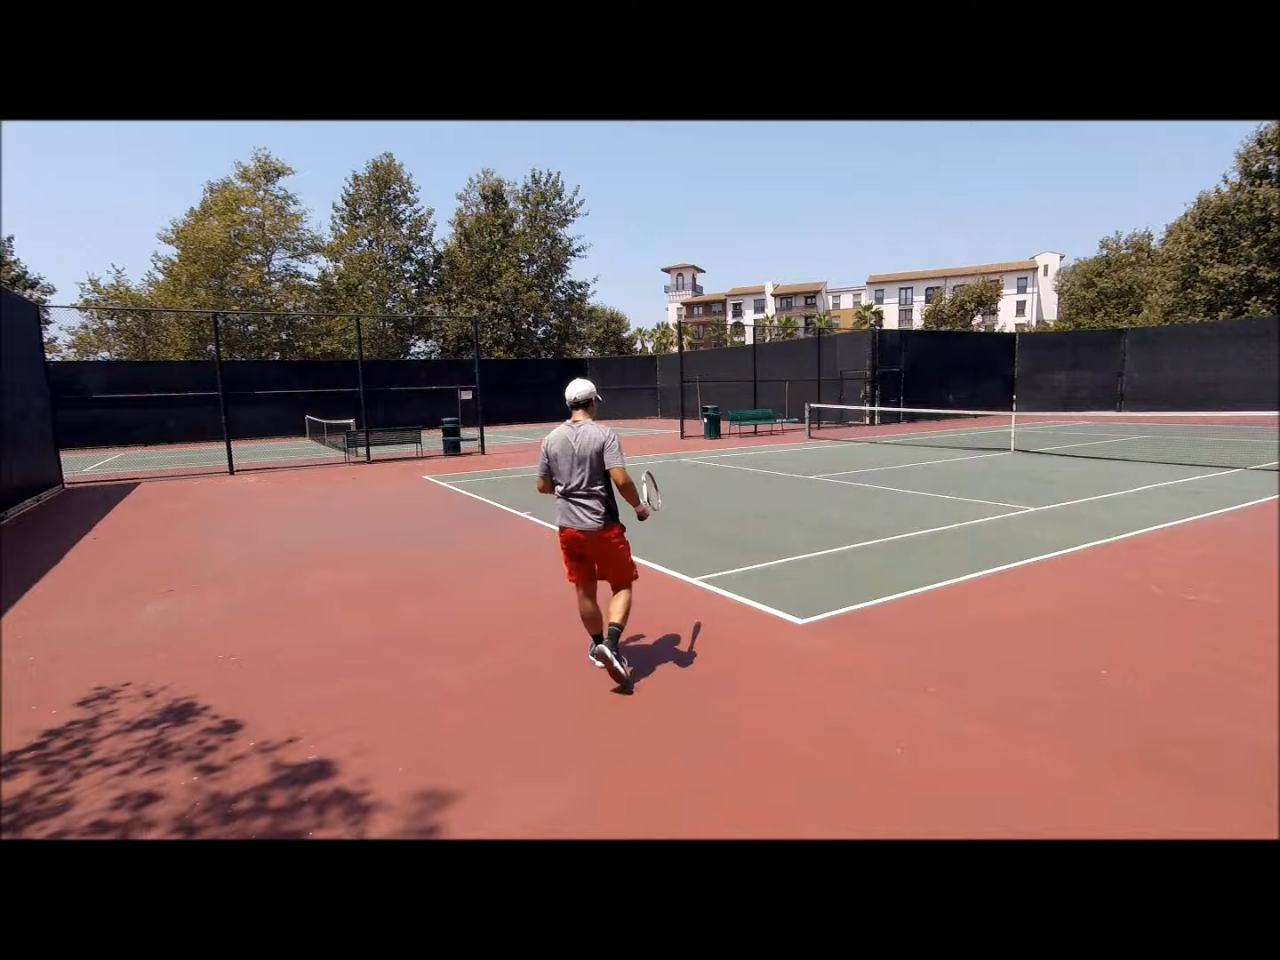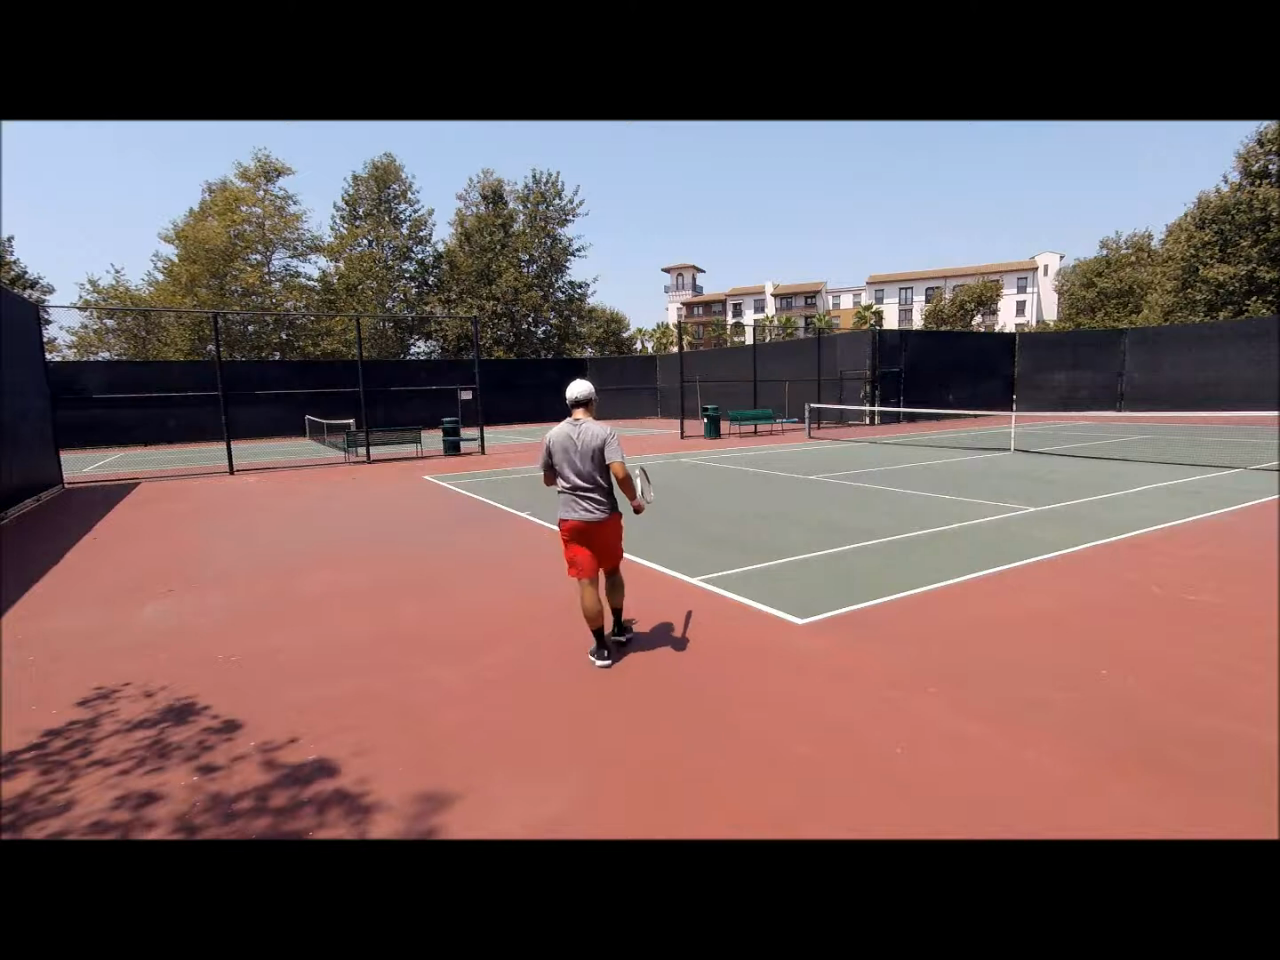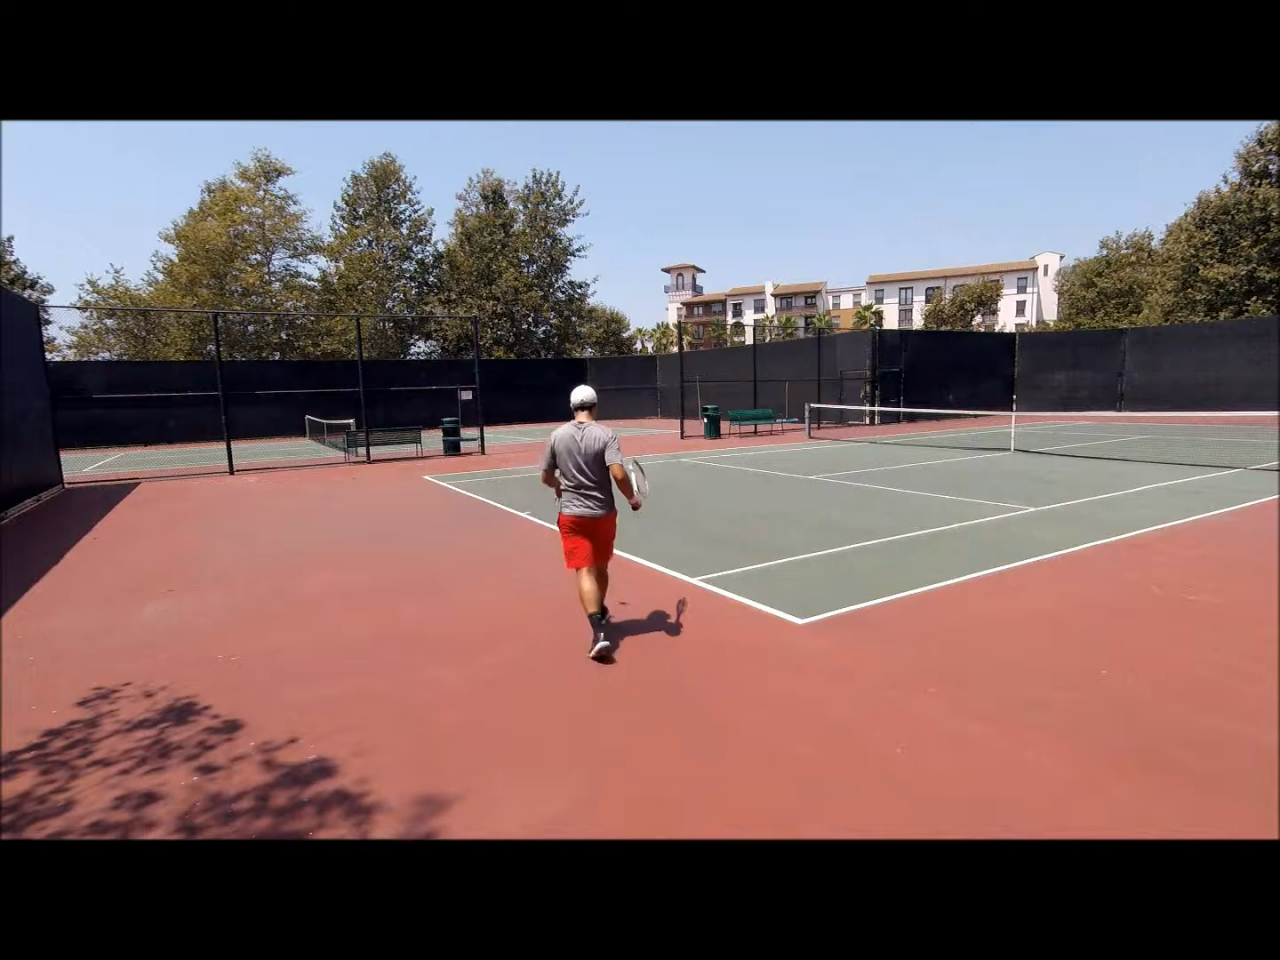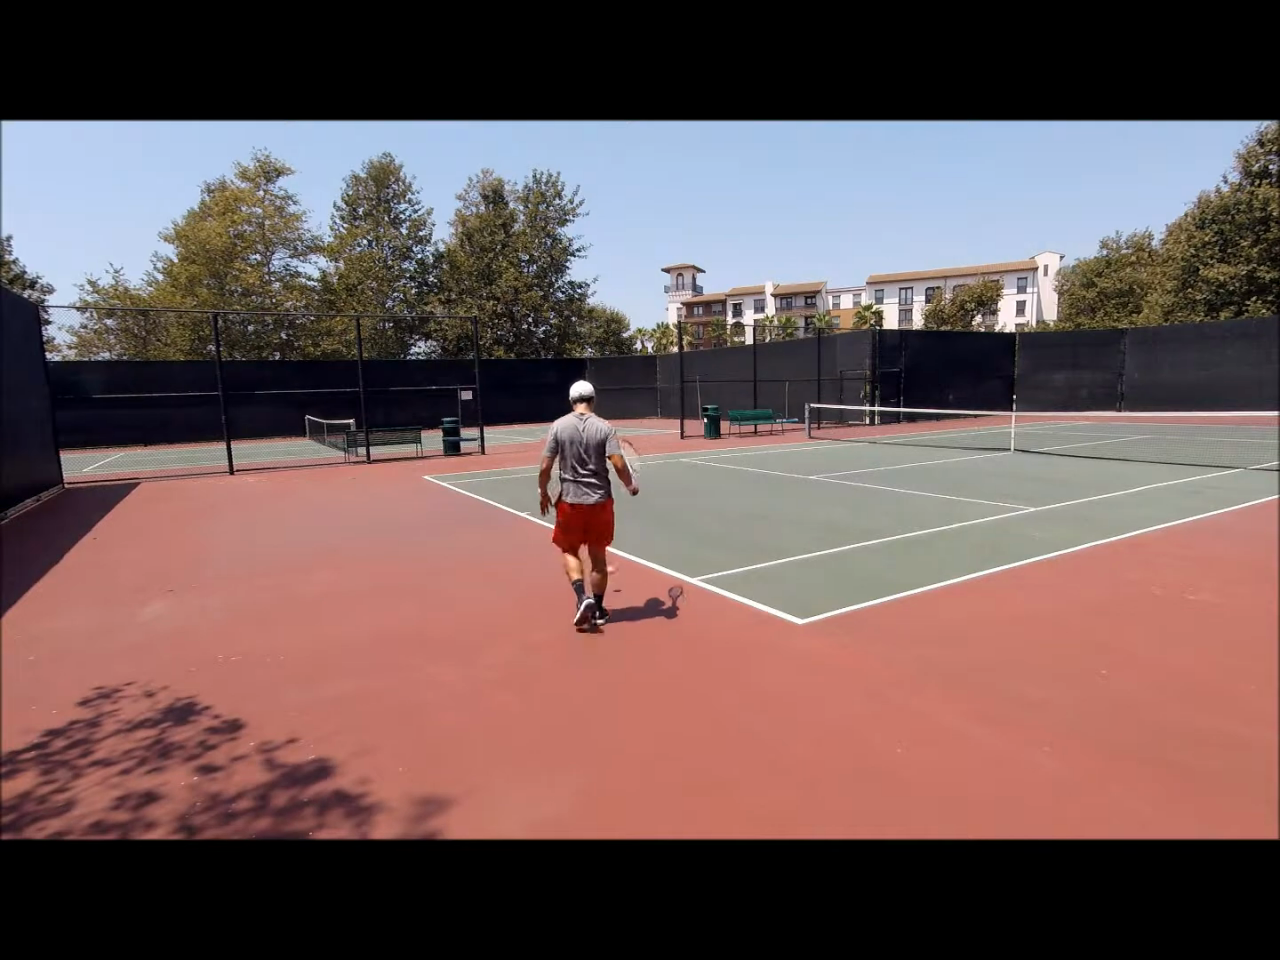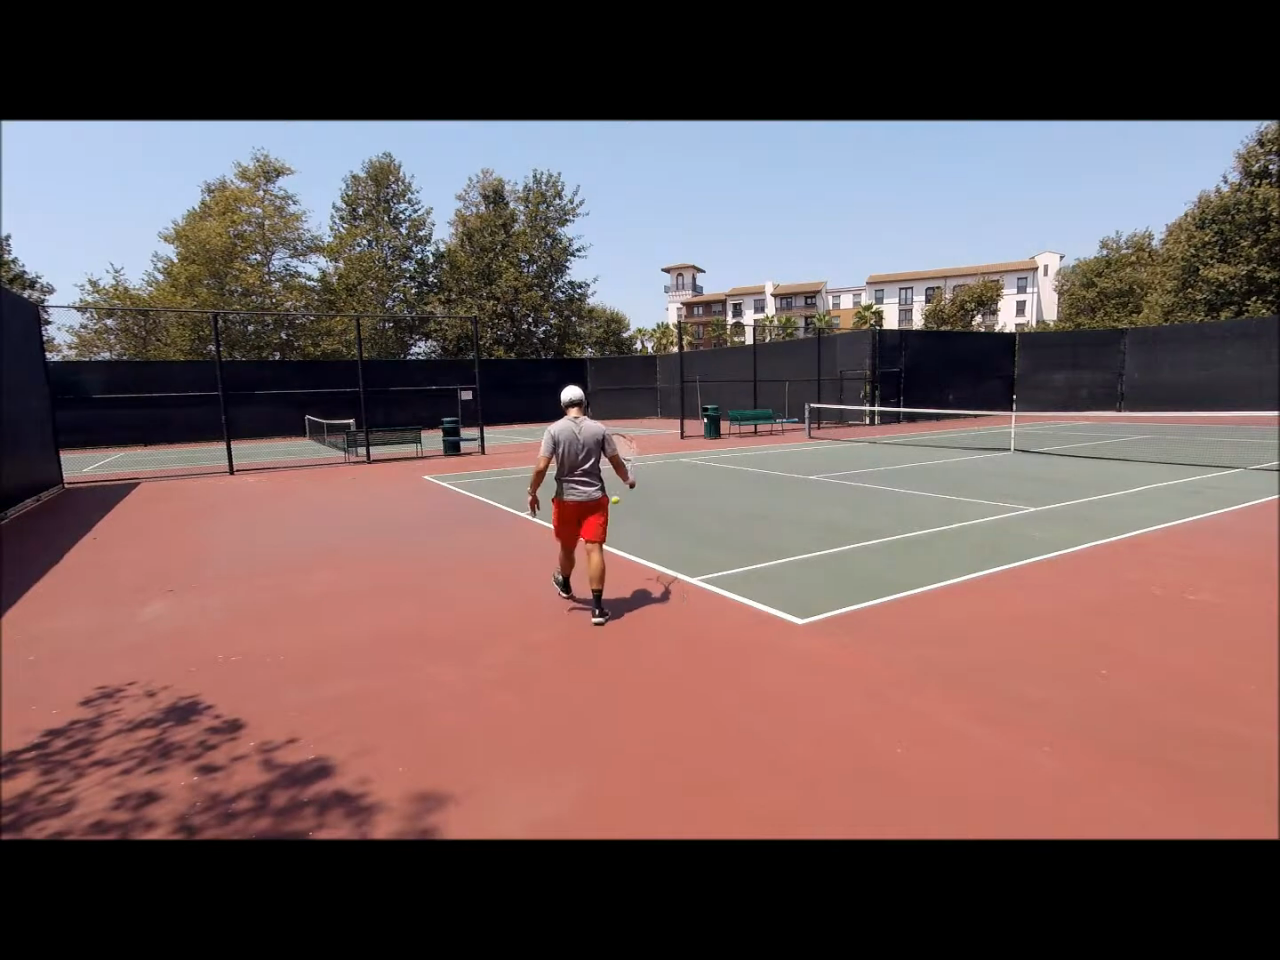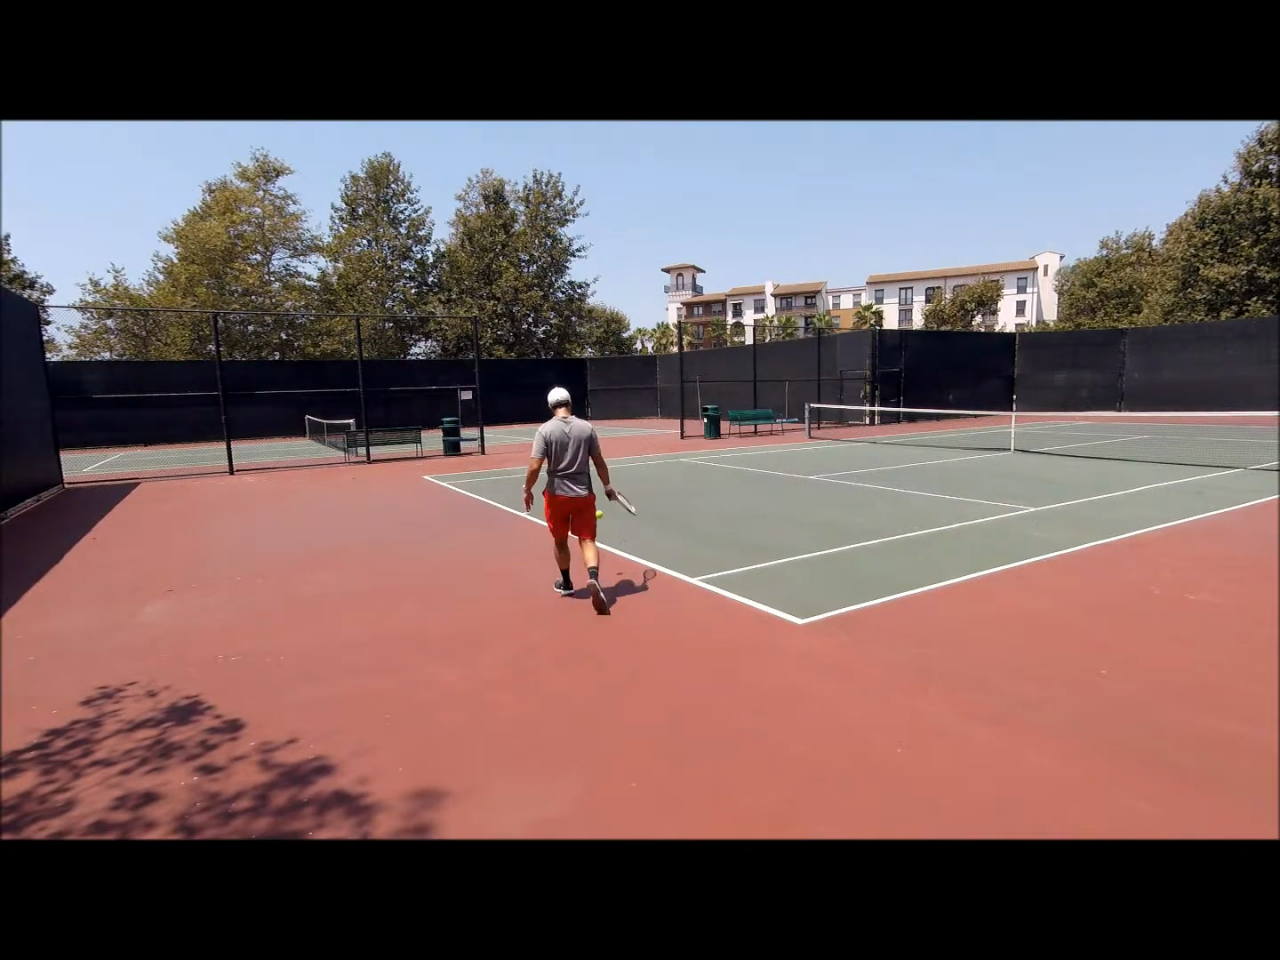
dt=0.2s
person 1, frame 1
left shoulder: (551, 439)
right shoulder: (604, 434)
left elbow: (543, 486)
right elbow: (620, 480)
right wrist: (638, 505)
left hip: (569, 527)
right hip: (604, 526)
left knee: (585, 591)
right knee: (622, 586)
left ankle: (599, 646)
right ankle: (611, 644)
person 1, frame 2
left shoulder: (553, 435)
right shoulder: (604, 432)
left elbow: (548, 479)
right elbow: (620, 474)
right wrist: (635, 500)
left hip: (570, 519)
right hip: (605, 516)
left knee: (587, 582)
right knee: (612, 571)
left ankle: (601, 647)
right ankle: (618, 627)
person 1, frame 3
left shoulder: (557, 436)
right shoulder: (606, 435)
left elbow: (546, 477)
right elbow: (619, 475)
right wrist: (632, 498)
left hip: (571, 515)
right hip: (603, 512)
left knee: (585, 573)
right knee: (600, 567)
left ankle: (599, 633)
right ankle: (599, 612)
person 1, frame 4
left shoulder: (558, 426)
right shoulder: (605, 427)
left elbow: (545, 467)
right elbow: (619, 465)
left wrist: (543, 492)
right wrist: (631, 484)
left hip: (570, 501)
right hip: (600, 501)
left knee: (569, 551)
right knee: (598, 556)
left ankle: (582, 597)
right ankle: (598, 608)
person 1, frame 5
left shoulder: (554, 430)
right shoulder: (599, 429)
left elbow: (541, 466)
right elbow: (616, 462)
left wrist: (532, 493)
right wrist: (628, 479)
left hip: (566, 498)
right hip: (595, 497)
left knee: (566, 547)
right knee: (594, 549)
left ankle: (565, 586)
right ankle: (598, 607)
person 1, frame 6
left shoulder: (545, 430)
right shoulder: (587, 428)
left elbow: (535, 467)
right elbow: (599, 463)
left wrist: (527, 490)
right wrist: (608, 486)
left hip: (556, 494)
right hip: (583, 493)
left knee: (560, 540)
right knee: (587, 541)
left ankle: (566, 583)
right ankle: (593, 580)
